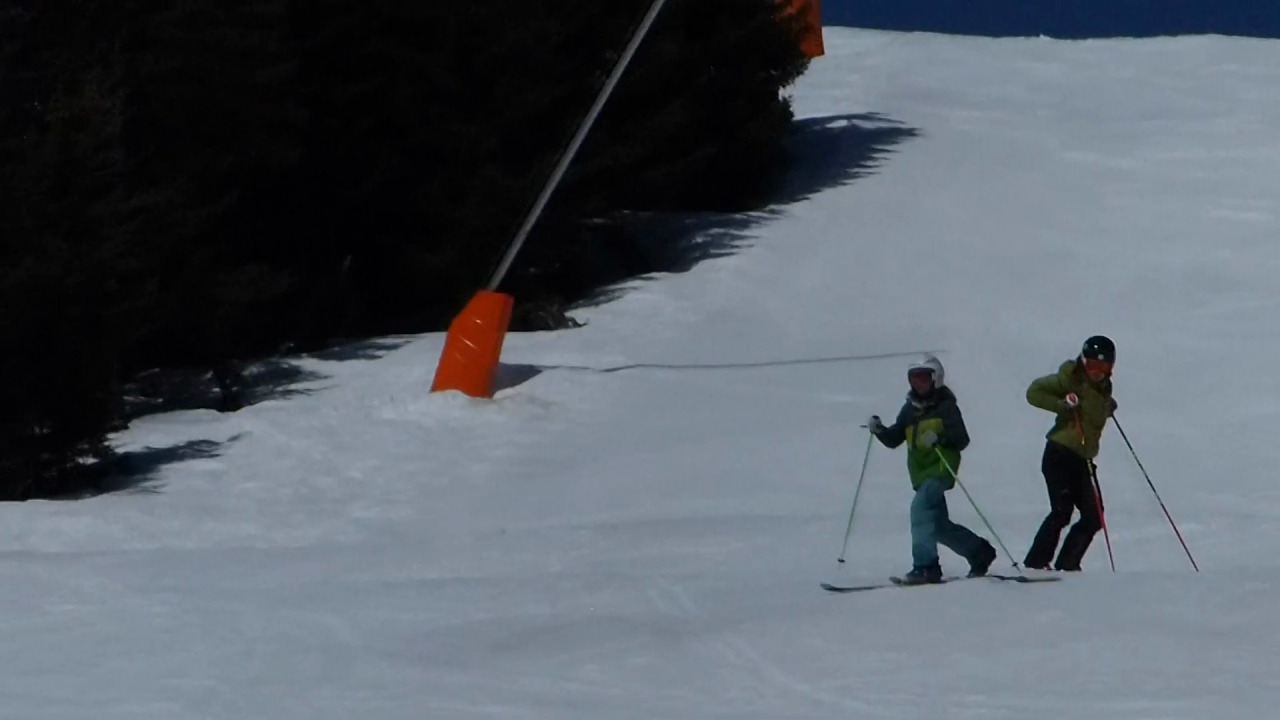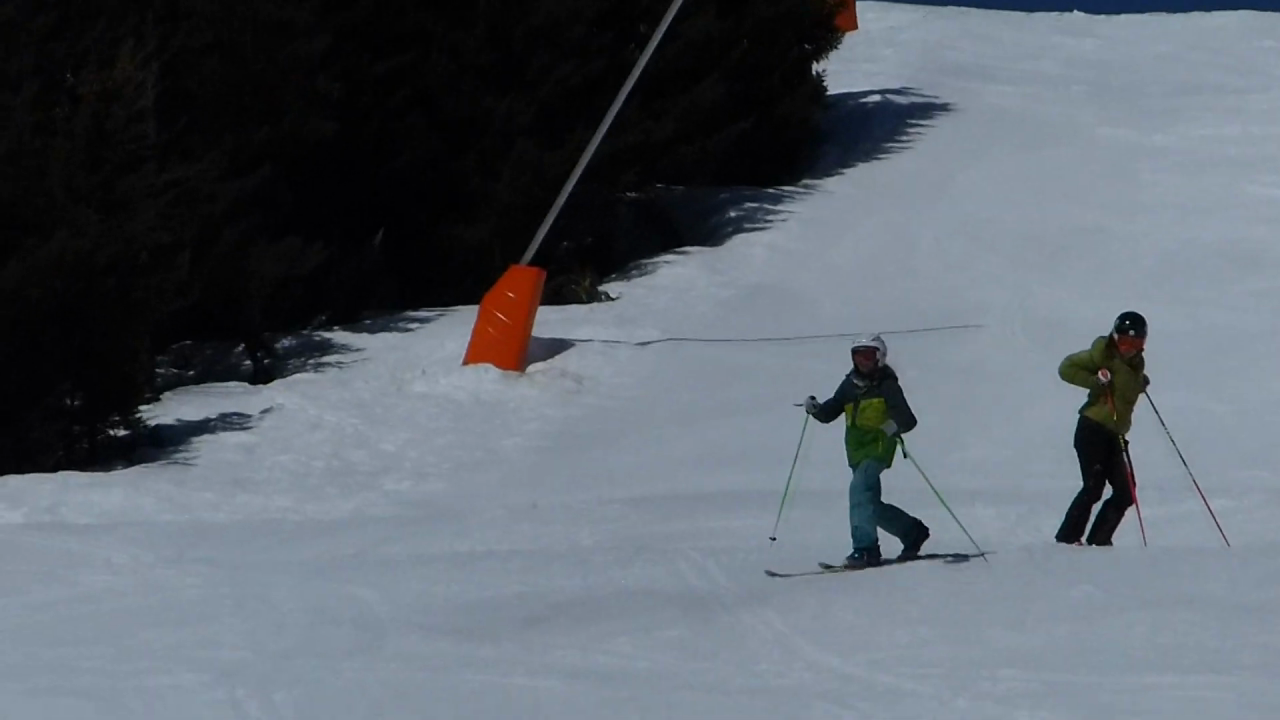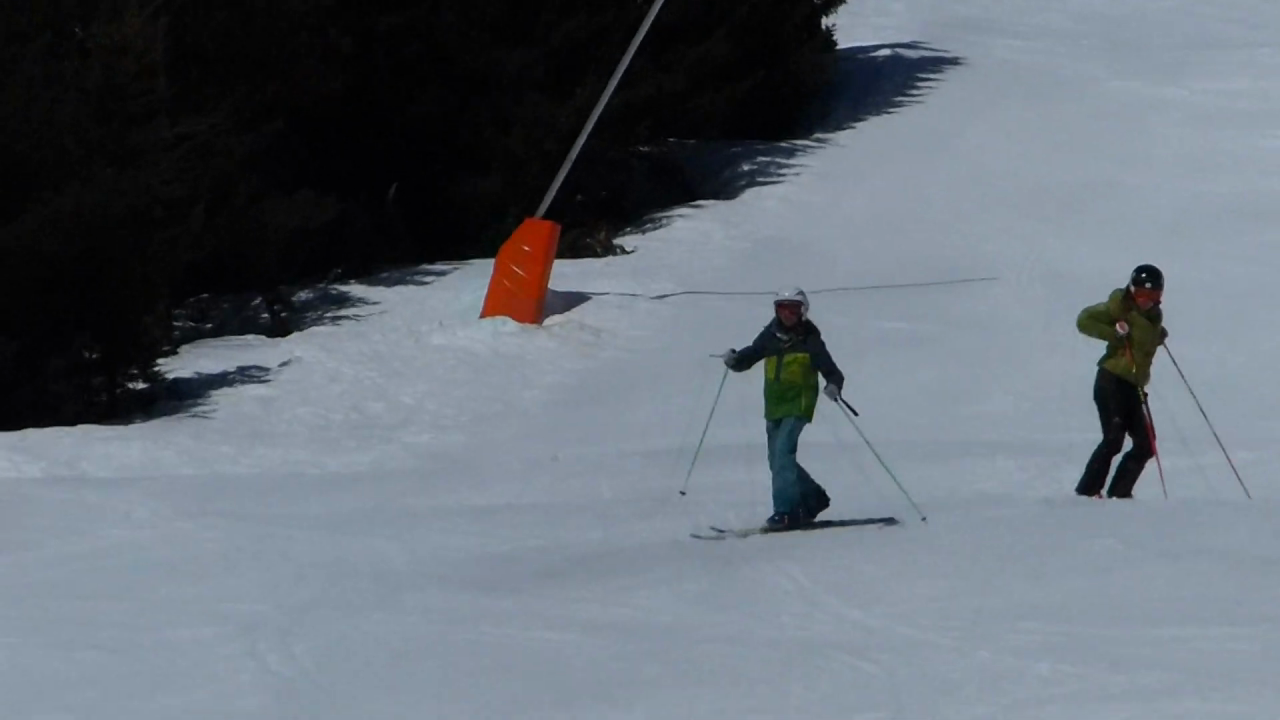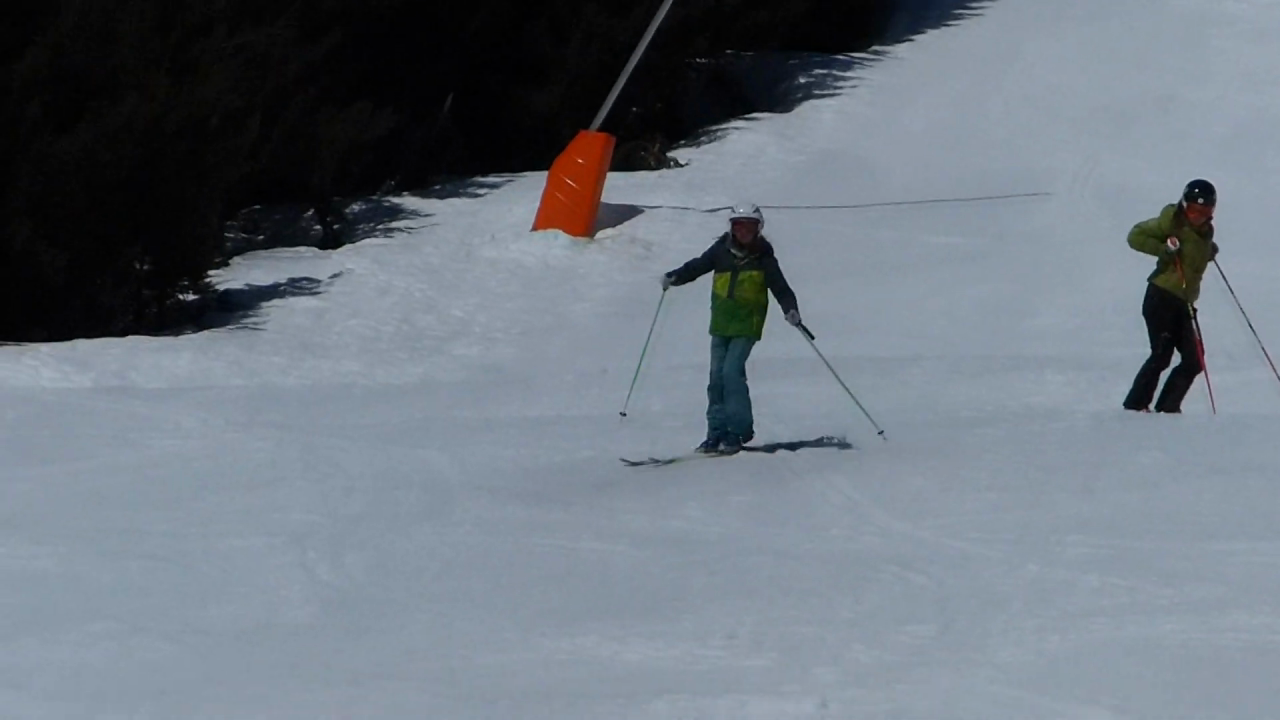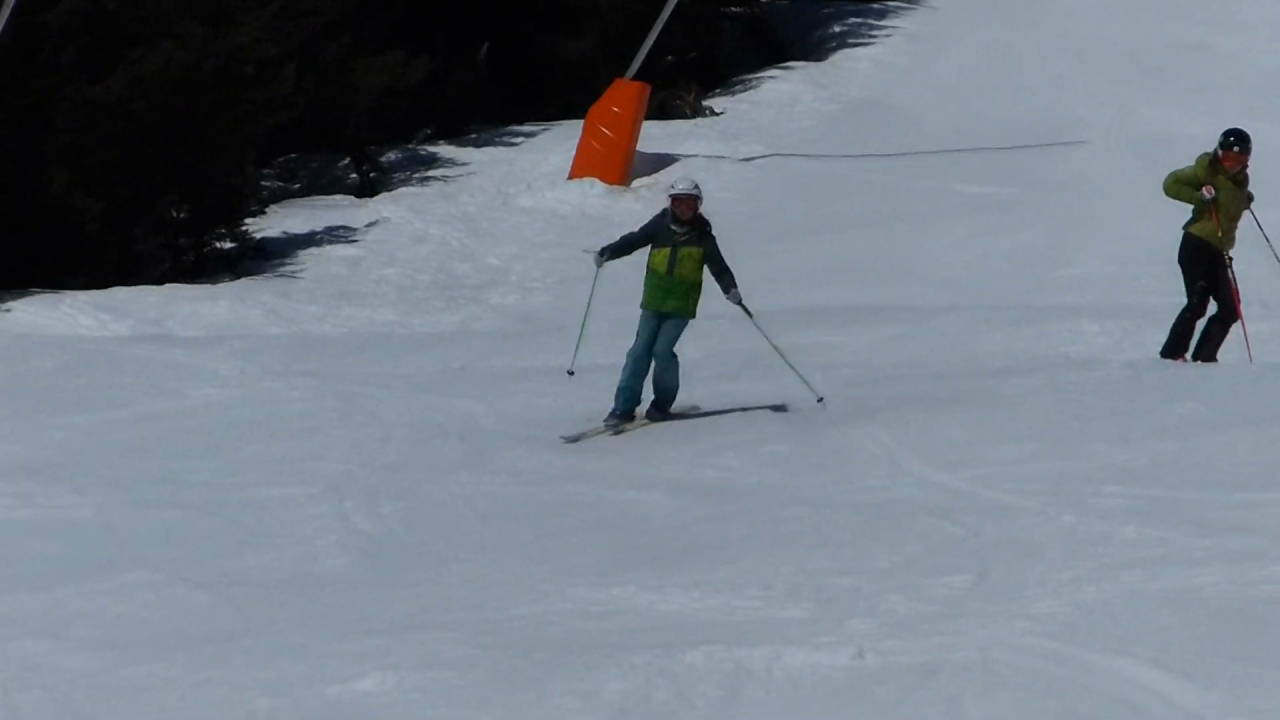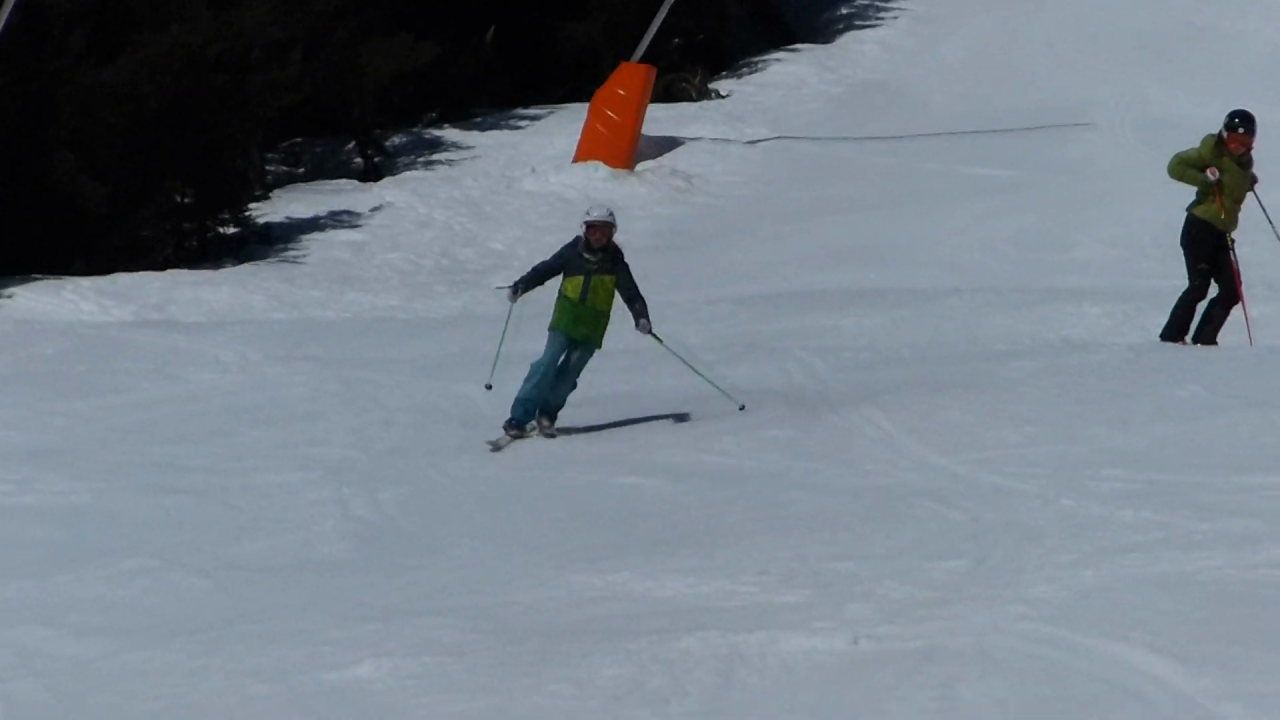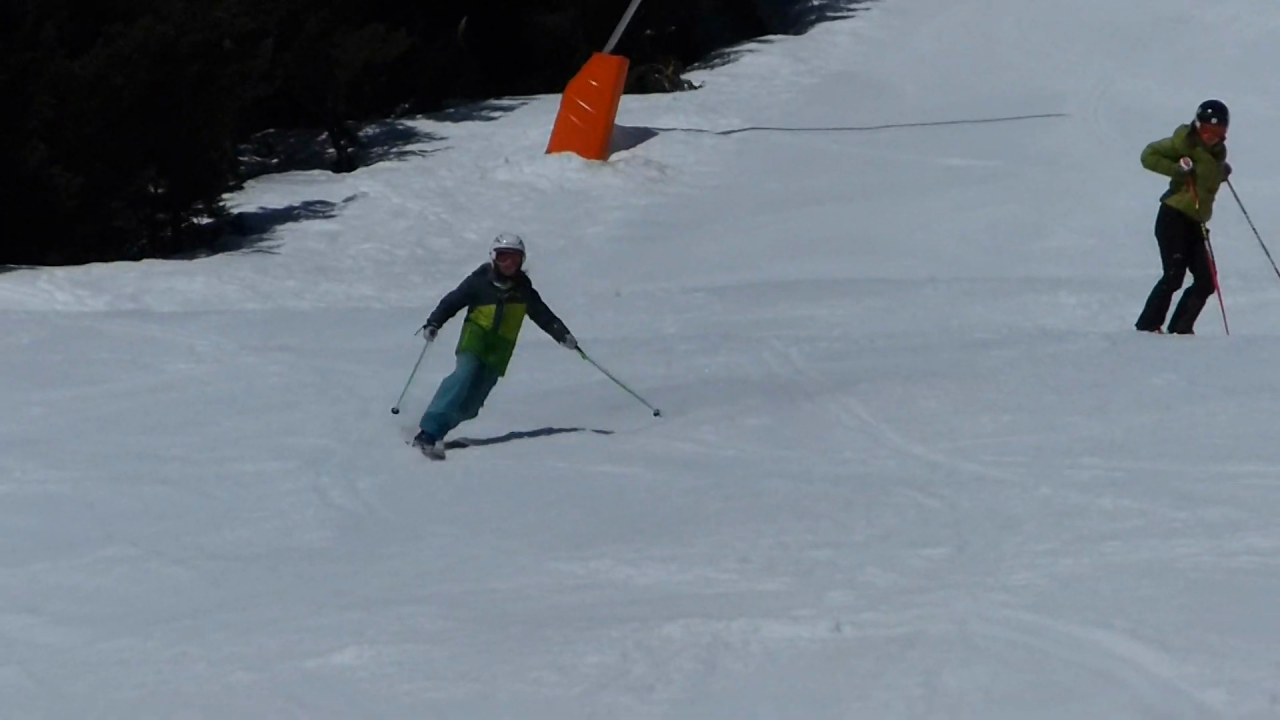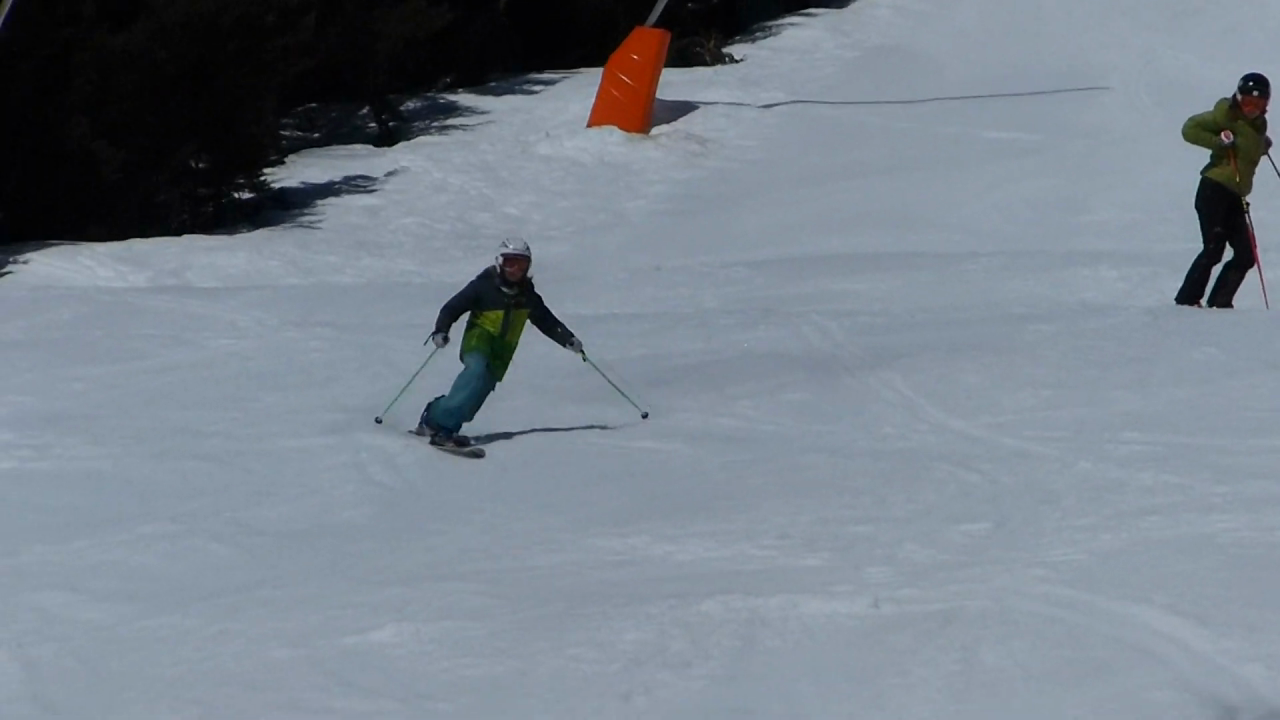
dt=0.2s
person 1, frame 1
left shoulder: (1103, 387)
right shoulder: (1070, 379)
right elbow: (1034, 392)
left wrist: (1108, 407)
right wrist: (1064, 404)
left hip: (1082, 459)
right hip: (1060, 454)
left knee: (1093, 517)
right knee: (1062, 512)
left ankle: (1067, 565)
right ankle: (1035, 563)
person 1, frame 2
left shoulder: (1135, 363)
right shoulder: (1103, 354)
right elbow: (1067, 368)
left wrist: (1140, 383)
right wrist: (1096, 380)
left hip: (1114, 435)
right hip: (1093, 429)
left knee: (1125, 494)
right knee: (1094, 488)
left ankle: (1098, 540)
right ankle: (1067, 538)
person 1, frame 3
left shoulder: (1153, 316)
right shoulder: (1120, 307)
right elbow: (1084, 320)
left wrist: (1159, 336)
right wrist: (1114, 333)
left hip: (1133, 387)
right hip: (1112, 381)
left knee: (1145, 446)
right knee: (1113, 440)
left ankle: (1118, 493)
right ankle: (1087, 490)
person 1, frame 4
left shoulder: (1205, 232)
right shoulder: (1172, 222)
right elbow: (1136, 236)
left wrist: (1210, 251)
right wrist: (1165, 249)
left hip: (1182, 303)
right hip: (1161, 297)
left knee: (1193, 361)
right knee: (1161, 355)
left ankle: (1166, 408)
right ankle: (1135, 405)
person 1, frame 5
left shoulder: (1240, 180)
right shoulder: (1207, 171)
right elbow: (1171, 184)
left wrist: (1245, 200)
right wrist: (1200, 197)
left hip: (1218, 251)
right hip: (1196, 245)
left knee: (1229, 310)
right knee: (1197, 304)
left ankle: (1203, 357)
right ankle: (1171, 354)
person 1, frame 6
left shoulder: (1244, 162)
right shoulder: (1212, 152)
right elbow: (1176, 166)
left wrist: (1249, 183)
right wrist: (1205, 179)
left hip: (1221, 233)
right hip: (1200, 227)
left knee: (1231, 292)
right knee: (1199, 286)
left ankle: (1204, 340)
right ankle: (1172, 337)
person 1, frame 7
left shoulder: (1217, 152)
right shoulder: (1186, 143)
right elbow: (1149, 156)
left wrist: (1223, 173)
right wrist: (1178, 169)
left hip: (1195, 223)
right hip: (1174, 217)
left knee: (1206, 282)
right knee: (1174, 276)
left ankle: (1179, 329)
right ankle: (1147, 326)
person 1, frame 8
left shoulder: (1258, 125)
right shoulder: (1227, 115)
right elbow: (1190, 129)
left wrist: (1263, 146)
right wrist: (1219, 142)
left hip: (1235, 197)
right hip: (1214, 190)
left knee: (1245, 256)
right knee: (1214, 250)
left ankle: (1219, 303)
right ankle: (1187, 301)
person 2, frame 1
left shoulder: (946, 406)
right shoulder: (910, 408)
left elbow: (962, 440)
right elbow: (893, 440)
left wrist: (938, 437)
right wrist: (878, 429)
left hip: (940, 469)
right hip: (920, 472)
left knee: (920, 507)
right knee: (939, 526)
left ankle: (926, 565)
right ankle: (981, 552)
person 2, frame 2
left shoulder: (888, 386)
right shoulder: (849, 384)
left elbow: (908, 418)
right elbow: (829, 413)
left wrist: (897, 425)
right wrist: (814, 408)
left hip: (878, 448)
right hip: (857, 451)
left knee: (859, 490)
right knee: (871, 505)
left ankle: (866, 548)
right ankle: (914, 531)
person 2, frame 3
left shoulder: (810, 341)
right shoulder: (769, 336)
left elbow: (832, 371)
right elbow: (746, 360)
left wrist: (834, 386)
right wrist: (732, 359)
left hip: (798, 404)
right hip: (774, 406)
left knee: (783, 452)
right knee: (778, 460)
left ankle: (787, 511)
right ankle: (813, 499)
person 2, frame 4
left shoulder: (764, 259)
right shoulder: (721, 251)
left elbow: (782, 290)
right elbow: (695, 267)
left wrist: (791, 310)
right wrist: (674, 277)
left hip: (747, 324)
right hip: (721, 324)
left knee: (732, 373)
right knee: (717, 378)
left ankle: (739, 431)
right ankle: (717, 432)
person 2, frame 5
left shoulder: (703, 236)
right shoulder: (659, 225)
left elbow: (719, 267)
right elbow: (632, 241)
left wrist: (731, 288)
right wrist: (606, 253)
left hip: (682, 302)
right hip: (655, 299)
left knee: (663, 350)
right knee: (641, 349)
left ankle: (663, 399)
right ankle: (624, 407)
person 2, frame 6
left shoulder: (615, 264)
right shoulder: (571, 253)
left elbow: (631, 294)
right elbow: (544, 270)
left wrist: (641, 317)
right wrist: (520, 286)
left hip: (591, 329)
right hip: (565, 321)
left knee: (567, 376)
right knee: (548, 363)
left ankle: (548, 410)
right ankle: (520, 417)
person 2, frame 7
left shoulder: (524, 292)
right shoulder: (480, 281)
left elbow: (546, 318)
right elbow: (452, 301)
left wrist: (564, 335)
right wrist: (433, 323)
left hip: (499, 352)
right hip: (473, 342)
left knee: (468, 406)
right knee: (462, 377)
left ankle: (440, 421)
right ankle: (429, 432)
person 2, frame 8
left shoulder: (528, 297)
right shoulder: (484, 285)
left elbow: (548, 323)
right elbow: (453, 307)
left wrist: (568, 339)
right wrist: (441, 330)
left hip: (500, 356)
right hip: (478, 342)
left knee: (465, 408)
right knee: (476, 372)
left ankle: (437, 411)
right ankle: (443, 426)
